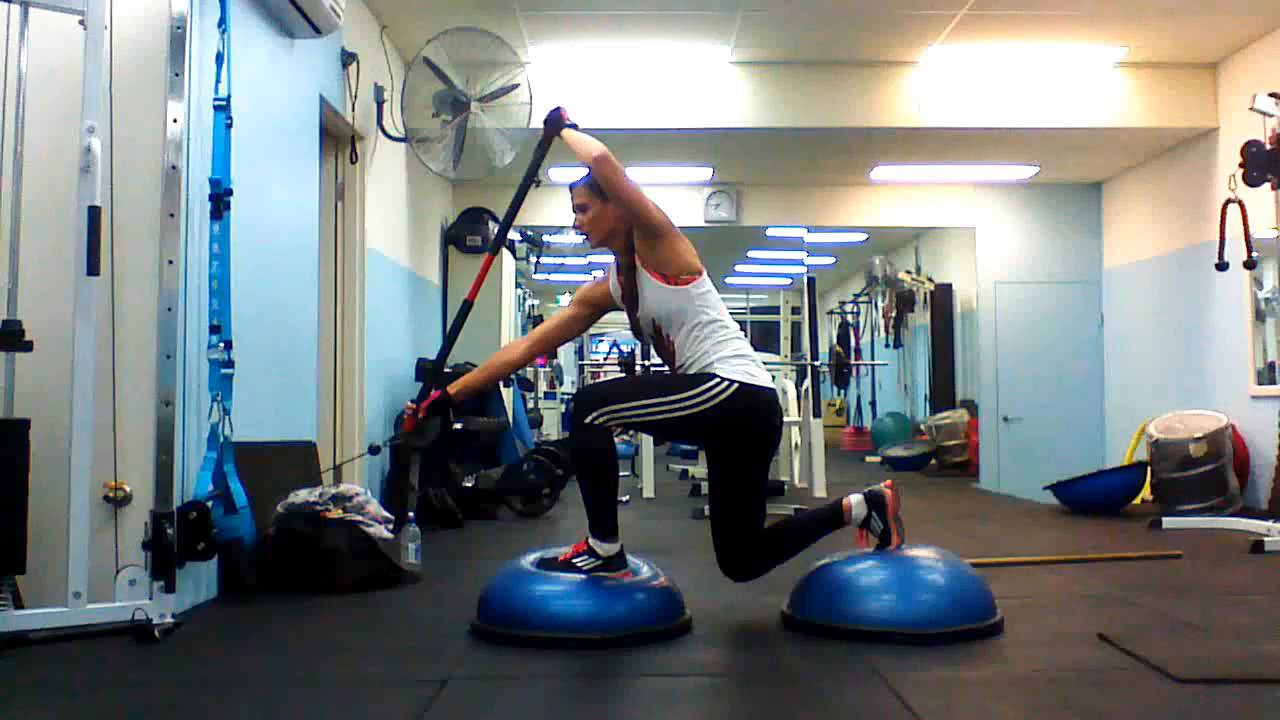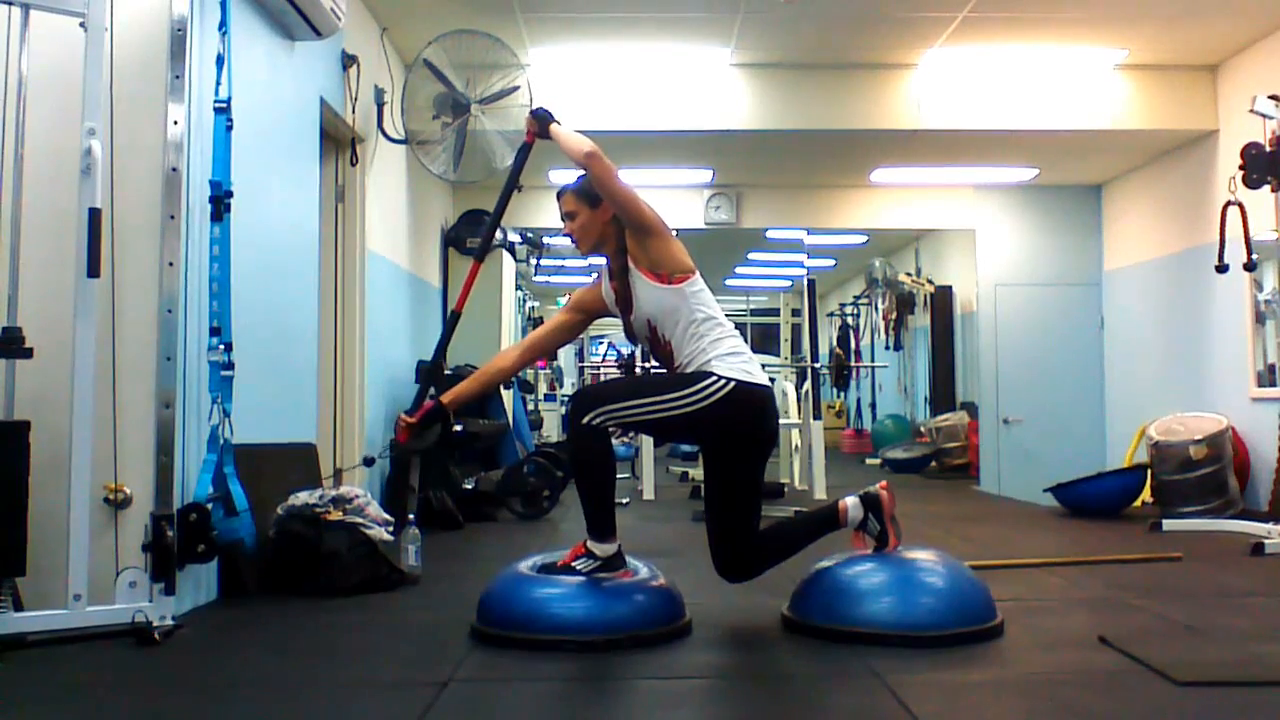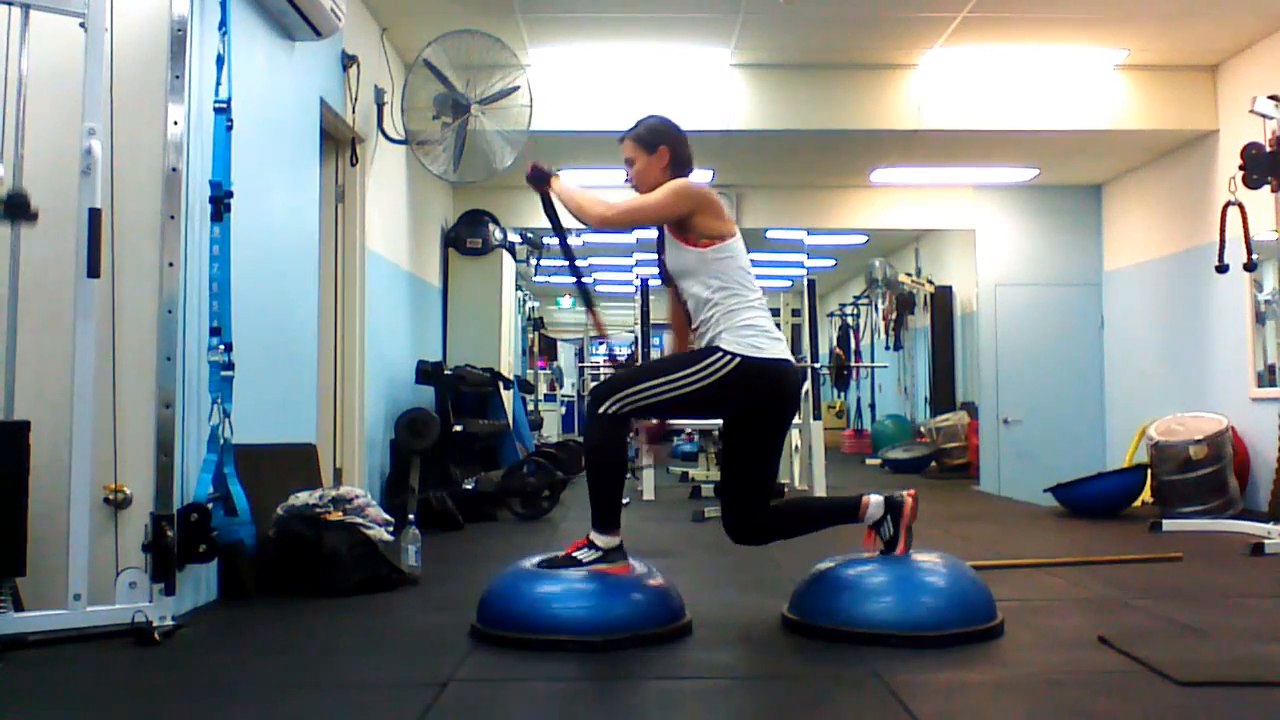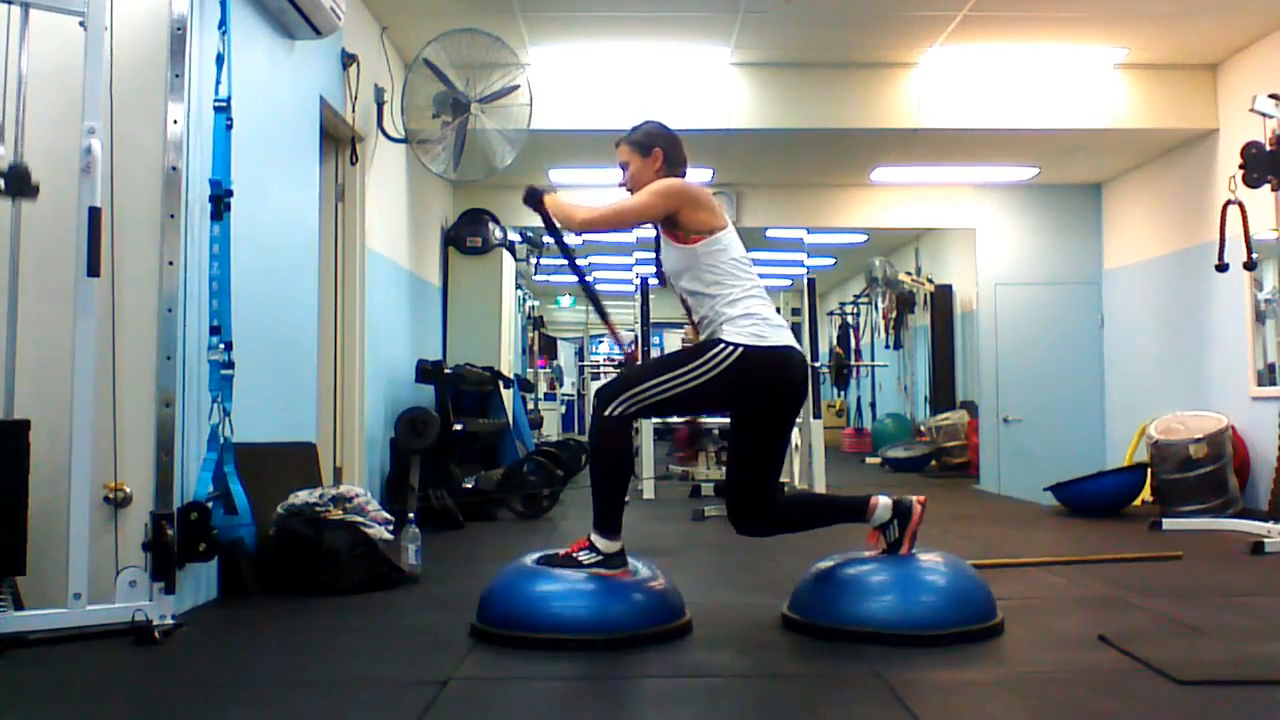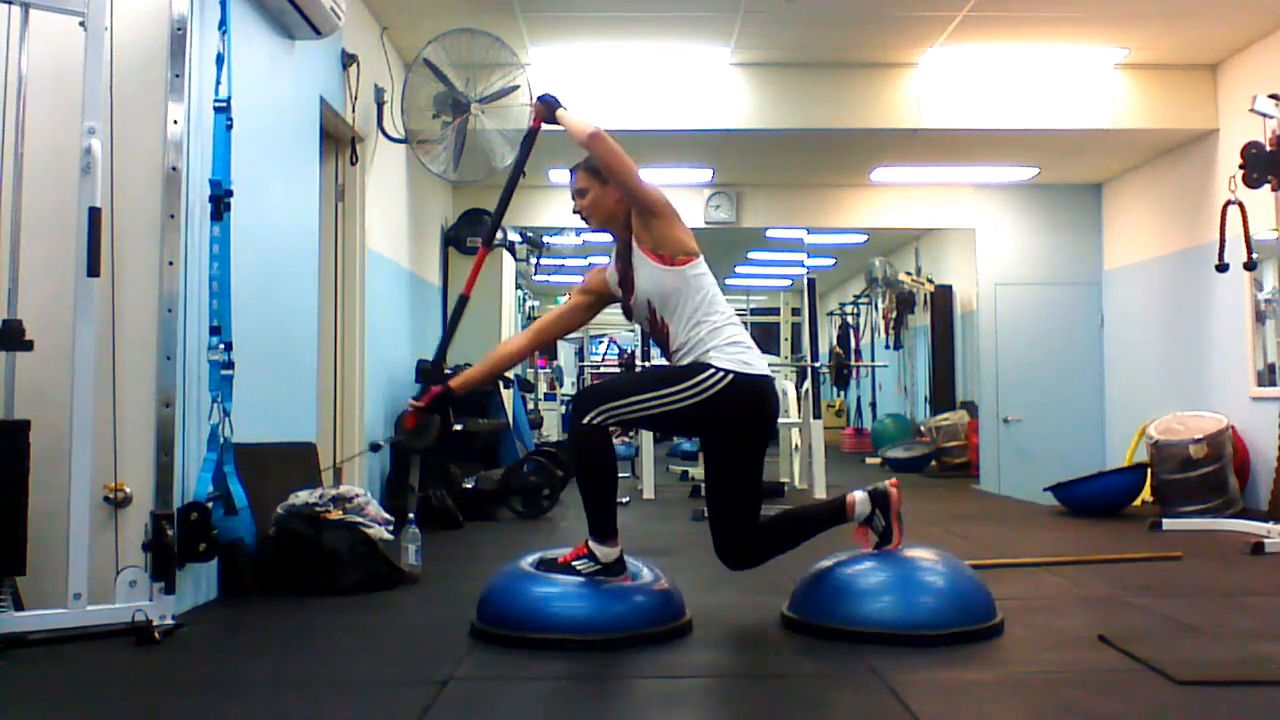
dt=0.7s
person 1, frame 1
left shoulder: (659, 241)
right shoulder: (605, 290)
left elbow: (603, 162)
right elbow: (526, 347)
left wrist: (564, 129)
right wrist: (447, 394)
left hip: (739, 395)
right hip: (735, 407)
left knee: (591, 406)
right knee: (742, 561)
left ankle: (604, 549)
right ankle: (863, 506)
person 1, frame 2
left shoulder: (650, 240)
right shoulder: (597, 297)
left elbow: (592, 157)
right elbow: (518, 355)
left wrist: (552, 127)
right wrist: (440, 405)
left hip: (736, 394)
right hip: (732, 407)
left knee: (587, 409)
right knee: (738, 562)
left ankle: (603, 551)
right ankle: (859, 509)
person 1, frame 3
left shoulder: (690, 194)
right shoulder: (677, 235)
left elbow: (600, 217)
right elbow: (683, 327)
left wrist: (553, 182)
right wrist: (661, 410)
left hip: (745, 363)
right hip: (769, 377)
left knee: (606, 402)
right knee: (747, 523)
left ankle: (604, 545)
right ankle: (881, 508)
person 1, frame 4
left shoulder: (678, 192)
right shoulder: (682, 225)
left elbow: (587, 220)
right elbow: (711, 313)
left wrist: (546, 199)
right wrist: (694, 418)
left hip: (751, 355)
right hip: (781, 367)
left knee: (612, 402)
right knee: (752, 514)
left ankle: (605, 547)
right ankle: (886, 510)
person 1, frame 5
left shoulder: (655, 220)
right shoulder: (606, 281)
left elbow: (597, 139)
right elbow: (527, 340)
left wrist: (556, 113)
right wrist: (450, 388)
left hip: (734, 382)
right hip: (734, 395)
left knee: (588, 410)
right knee: (740, 549)
left ankle: (604, 553)
right ankle: (864, 503)
